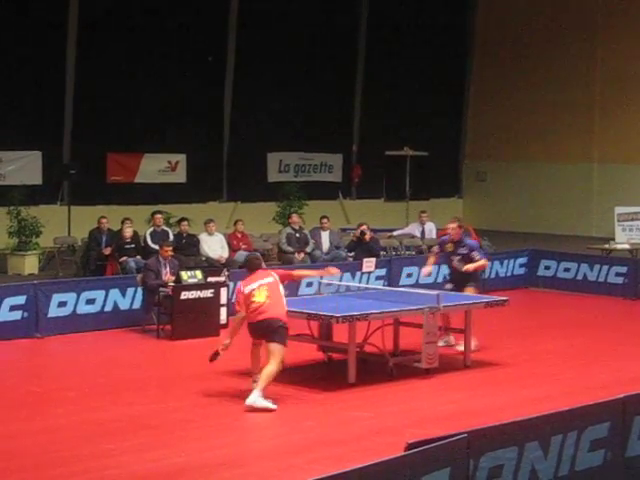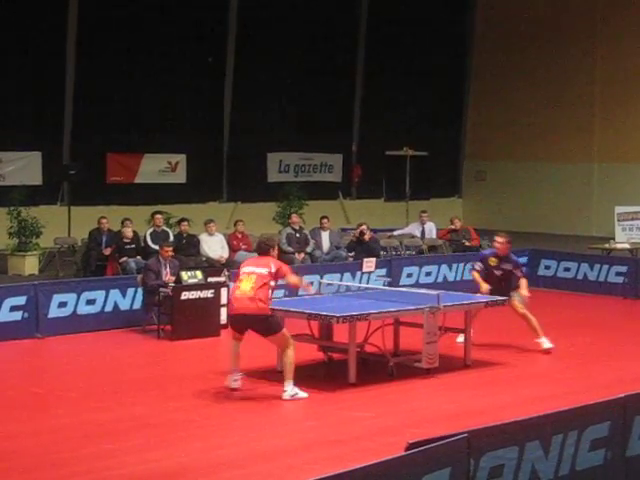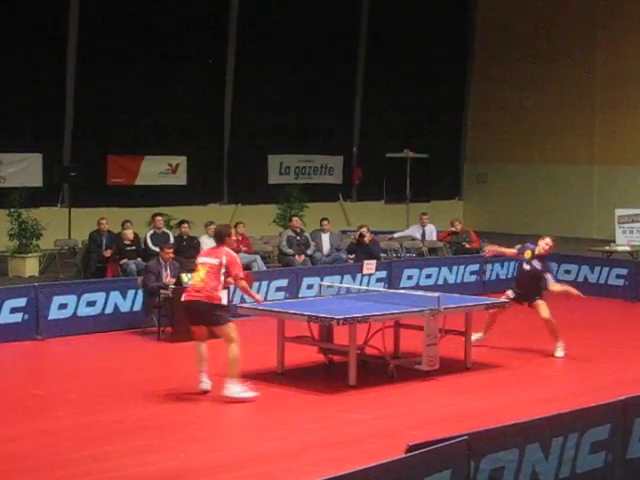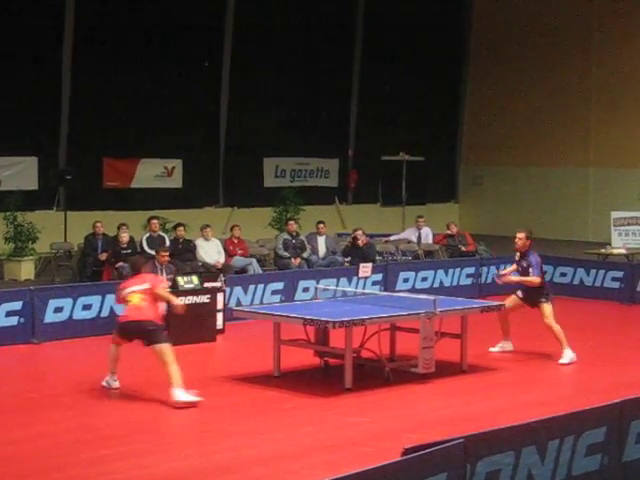
dt=0.4s
person 1, frame 1
left shoulder: (242, 286)
right shoulder: (273, 274)
left elbow: (241, 315)
right elbow: (297, 274)
left wrist: (229, 339)
right wrist: (323, 272)
left hip: (255, 321)
right hip: (275, 320)
left knee: (256, 344)
right knee: (275, 363)
left ankle: (257, 381)
right ankle: (256, 396)
person 1, frame 2
left shoulder: (246, 263)
right shoulder: (275, 264)
right elbow: (293, 281)
right wrist: (306, 286)
left hip: (235, 312)
right hip: (259, 313)
left knee: (236, 338)
right knee: (288, 346)
left ankle: (234, 378)
right ankle: (289, 388)
person 1, frame 3
left shoulder: (204, 253)
right shoulder: (230, 255)
right elbow: (240, 283)
right wrist: (254, 296)
left hip: (190, 300)
right hip: (208, 303)
left knee: (201, 339)
right knee: (232, 342)
left ankle: (204, 380)
right ankle: (232, 385)
person 1, frame 4
left shoulder: (124, 285)
right shoulder: (153, 279)
left elbow: (120, 300)
right elbow: (158, 291)
right wrist: (174, 300)
left hip: (127, 322)
right hip: (150, 323)
left knee: (116, 342)
right knee: (170, 362)
left ankle: (112, 379)
right ankle: (179, 392)
person 2, frame 1
left shoulder: (471, 244)
right shoulder: (444, 241)
left elbow: (484, 263)
right elbow: (434, 253)
left wrist: (473, 265)
right wrist: (429, 266)
left hip: (470, 281)
right hip: (455, 279)
left ankle: (470, 339)
right ankle: (447, 336)
person 2, frame 2
left shoulder: (514, 261)
right shoulder: (486, 255)
left elbow: (522, 278)
right elbow: (475, 272)
left wrist: (524, 290)
right wrist: (482, 284)
left hip: (508, 290)
right hip: (489, 289)
left knee: (523, 312)
left ankle: (542, 339)
person 2, frame 3
left shoulder: (544, 264)
right shoulder: (527, 248)
left elbow: (552, 287)
right elbow: (514, 253)
left wrist: (567, 288)
right wrist: (496, 249)
left hip: (534, 294)
right hip: (518, 290)
left knee: (546, 317)
right knee: (494, 311)
left ankle: (559, 344)
right ankle: (483, 334)
person 2, frame 4
left shoulder: (533, 259)
right shoulder: (520, 252)
left elbow: (536, 281)
left wrist: (517, 279)
right wrist: (508, 271)
left hip: (541, 294)
right hip: (526, 292)
left knee: (549, 322)
right knee: (502, 311)
left ankle: (567, 351)
right ankle: (506, 343)
